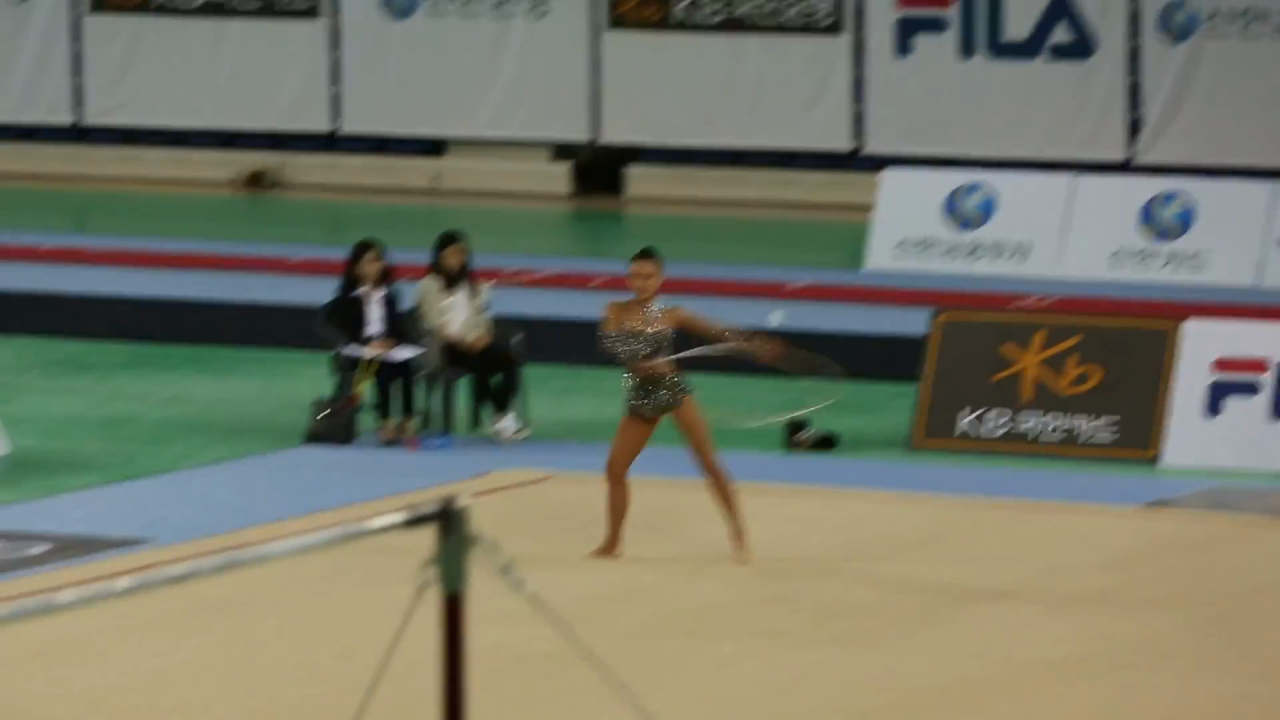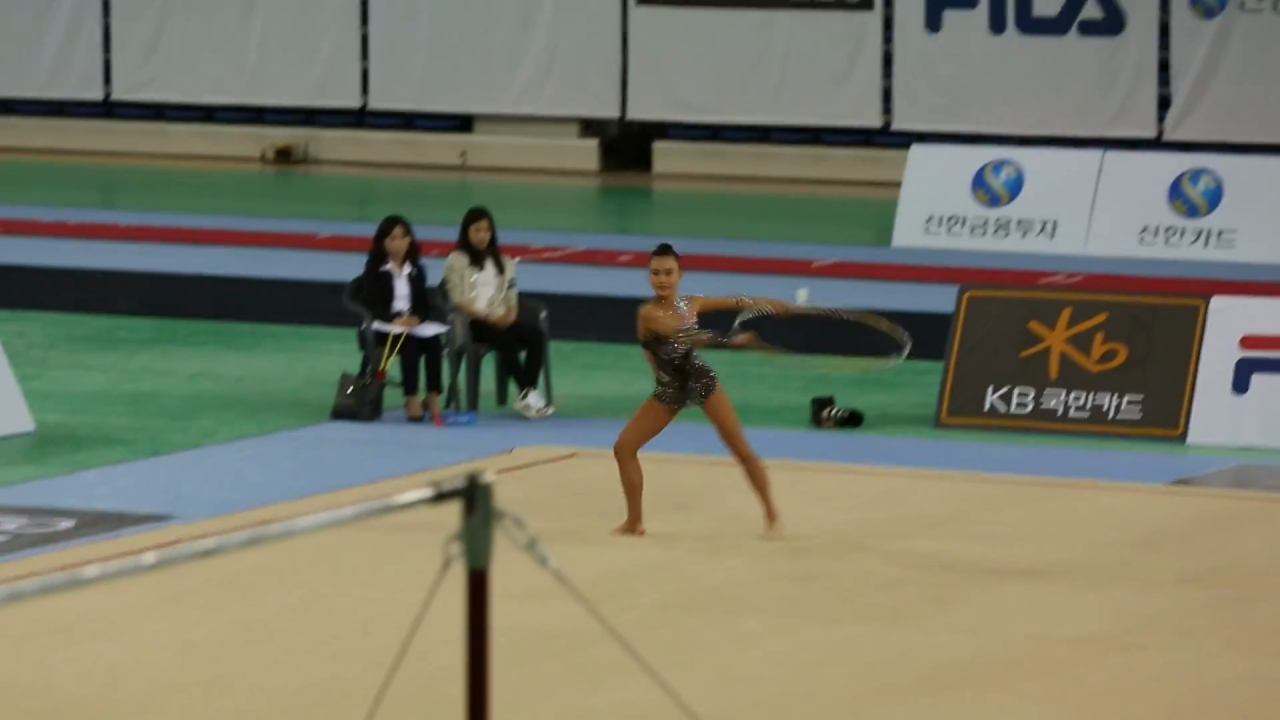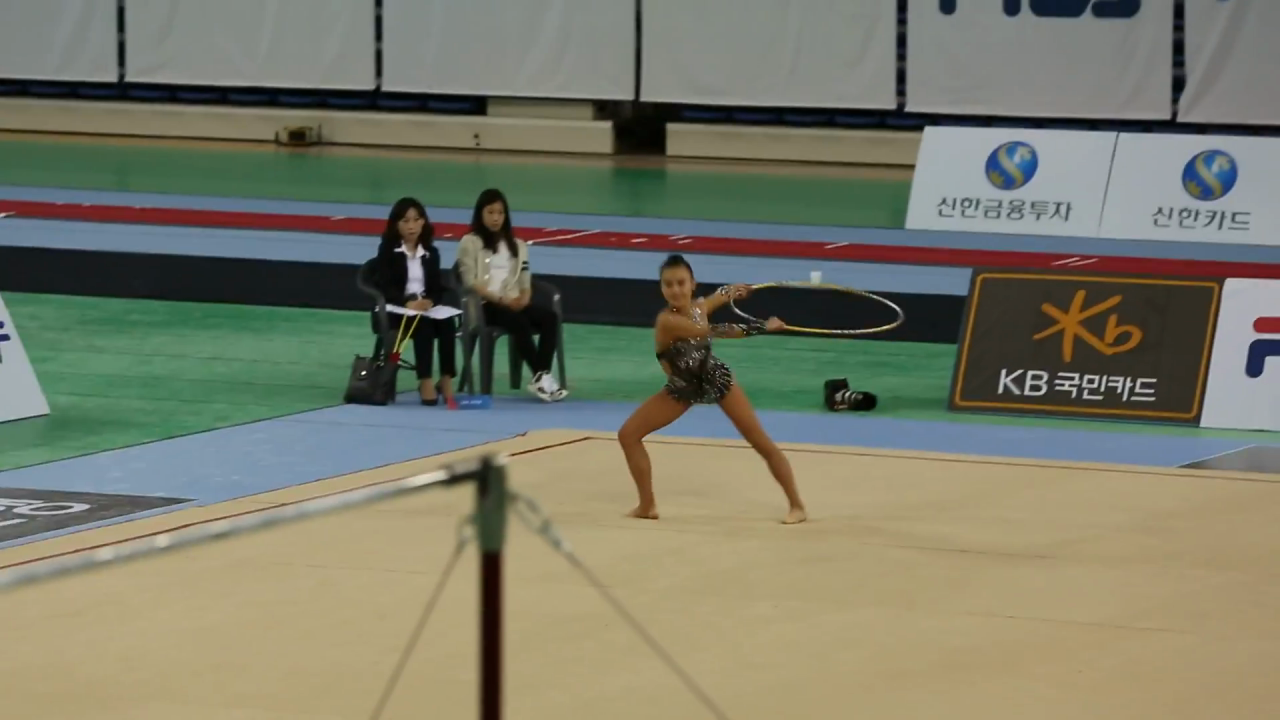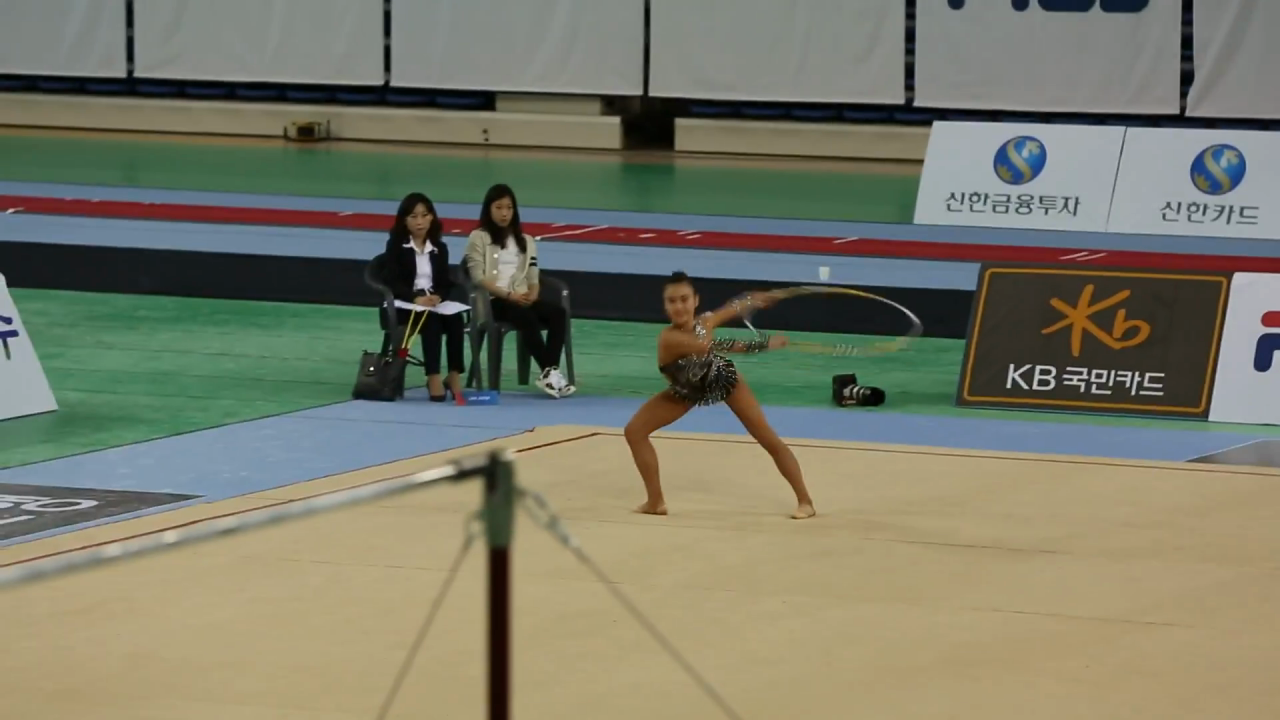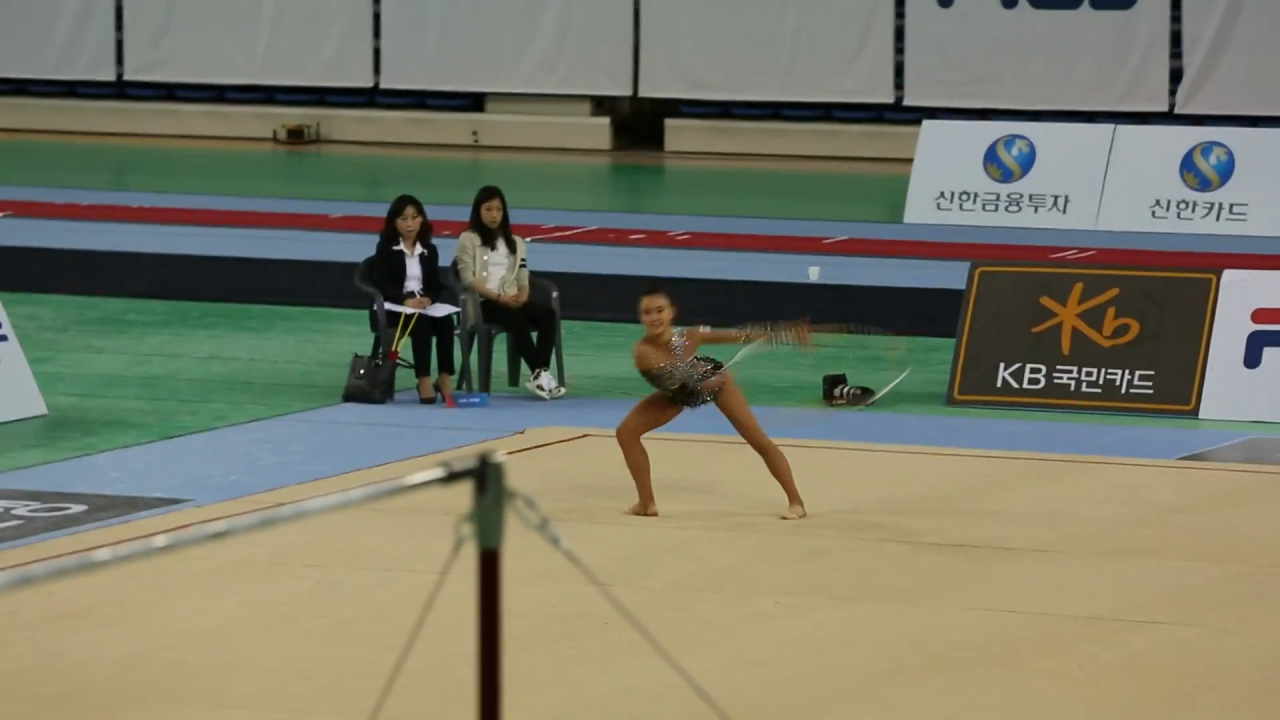
dt=0.1s
person 1, frame 1
left shoulder: (669, 313)
right shoulder: (615, 312)
left elbow: (711, 329)
right elbow: (611, 345)
left wrist: (739, 340)
right wrist: (641, 362)
left hip: (672, 391)
right hip: (641, 398)
left knee: (709, 463)
right knee: (615, 470)
left ankle: (738, 534)
right ankle: (612, 542)
person 1, frame 2
left shoulder: (690, 304)
right shoulder: (648, 313)
left elbow: (730, 301)
right elbow: (681, 335)
left wrist: (763, 302)
right wrist: (732, 338)
left hip: (701, 381)
right hip: (669, 391)
left knee: (742, 450)
right knee: (623, 447)
left ankle: (771, 515)
right ankle: (634, 520)
person 1, frame 3
left shoulder: (699, 307)
right shoulder: (666, 322)
left elbow: (723, 294)
right elbow: (714, 331)
left wrist: (739, 287)
right wrist: (763, 326)
left hip: (717, 379)
right hip: (683, 388)
left knee: (761, 443)
right knee: (628, 435)
left ankle: (796, 504)
right ankle: (647, 504)
person 1, frame 4
left shoulder: (706, 321)
right shoulder: (669, 338)
left elbow: (734, 307)
right elbow: (717, 348)
left wrist: (758, 298)
right wrist: (766, 343)
left hip: (722, 379)
right hip: (686, 391)
left knee: (769, 439)
right knee: (633, 432)
left ankle: (804, 500)
right ankle: (655, 501)
person 1, frame 5
left shoulder: (688, 336)
right shoulder: (643, 350)
left elbow: (737, 335)
right elbow: (675, 373)
left wrist: (788, 331)
right wrist: (701, 380)
left hip: (711, 379)
right hip: (673, 393)
left knee: (758, 439)
right knee: (626, 434)
left ankle: (795, 501)
right ankle: (647, 503)
person 2, frame 1
left shoulder: (475, 287)
right shoulder: (429, 285)
left elbow: (484, 321)
right elbow: (431, 324)
left wrist: (483, 338)
right wrist: (460, 341)
left hip: (475, 345)
right hip: (445, 346)
left knee: (508, 357)
right knee: (480, 362)
left ankle: (504, 415)
right ankle: (501, 417)
person 2, frame 2
left shoulder: (503, 262)
right shoulder: (456, 260)
left elbow: (511, 298)
right elbow: (457, 300)
left wrist: (510, 314)
right wrist: (487, 316)
left hip: (501, 321)
right hip: (472, 322)
left knee: (536, 334)
right knee: (506, 339)
left ankle: (530, 391)
right ankle: (526, 393)
person 2, frame 3
left shoulder: (517, 245)
right shoulder: (470, 242)
left elbow: (525, 282)
right elbow: (470, 282)
left wrist: (524, 298)
right wrist: (500, 299)
left hip: (515, 303)
right hip: (485, 304)
left knee: (549, 316)
right knee: (519, 321)
left ankle: (543, 375)
right ankle: (540, 376)
person 2, frame 4
left shoulder: (525, 241)
right shoulder: (478, 238)
left elbow: (533, 277)
right elbow: (478, 277)
left wrist: (532, 294)
right wrist: (509, 295)
left hip: (523, 299)
right hip: (493, 300)
left knee: (558, 312)
right knee: (527, 317)
left ankle: (551, 370)
right ankle: (548, 372)
person 2, frame 5
left shoulder: (516, 243)
right shoulder: (468, 240)
left elbow: (523, 279)
right elbow: (468, 279)
left wrist: (523, 295)
right wrist: (499, 297)
left hip: (513, 301)
right hip: (483, 302)
left knee: (547, 314)
right knee: (517, 319)
left ankle: (542, 372)
right ankle: (538, 374)
person 3, frame 1
left shoulder: (390, 294)
right shoulder: (347, 293)
left elbow: (398, 327)
right elbow: (343, 327)
left wrist: (389, 342)
right wrist: (367, 344)
left hip: (385, 347)
left knee: (405, 365)
right knee: (383, 366)
left ankle: (406, 420)
right ankle: (385, 422)
person 3, frame 2
left shoulder: (417, 270)
right shoulder: (373, 269)
left elbow: (424, 304)
right elbow: (370, 304)
left wrist: (415, 318)
right wrist: (394, 320)
left hip: (413, 324)
left knee: (433, 342)
right knee: (410, 344)
left ankle: (432, 397)
right ankle: (411, 398)
person 3, frame 3
left shoulder: (431, 252)
right shoulder: (387, 250)
left elbow: (438, 287)
right elbow: (385, 286)
left wrist: (430, 301)
right wrist: (408, 303)
left hip: (426, 307)
right hip: (396, 309)
left knee: (447, 324)
right knee: (424, 326)
left ankle: (446, 380)
right ankle: (425, 381)
person 3, frame 4
left shoulder: (439, 248)
right shoulder: (395, 246)
left elbow: (446, 283)
right elbow: (393, 282)
left wrist: (437, 297)
right wrist: (416, 299)
left hip: (435, 302)
right hip: (404, 305)
left knee: (455, 320)
right knee: (432, 322)
left ankle: (454, 376)
right ankle: (433, 377)
person 3, frame 5
left shoulder: (430, 250)
right shoulder: (385, 248)
left elbow: (436, 285)
right elbow: (383, 285)
left wrist: (428, 299)
right wrist: (406, 301)
left hip: (424, 306)
right hip: (394, 307)
left knee: (446, 321)
right knee: (421, 323)
left ankle: (445, 378)
right ankle: (423, 379)
